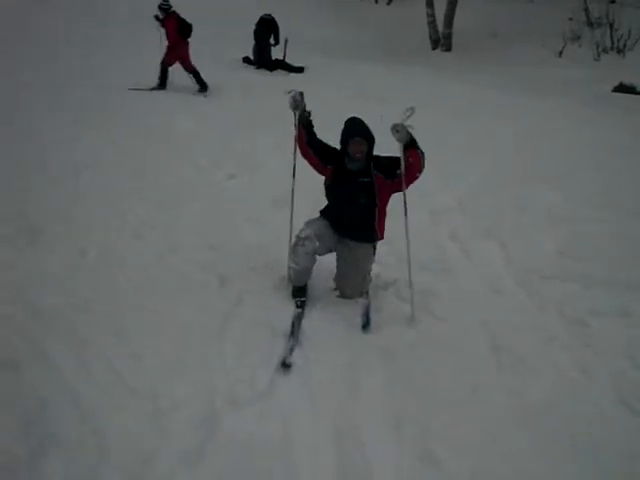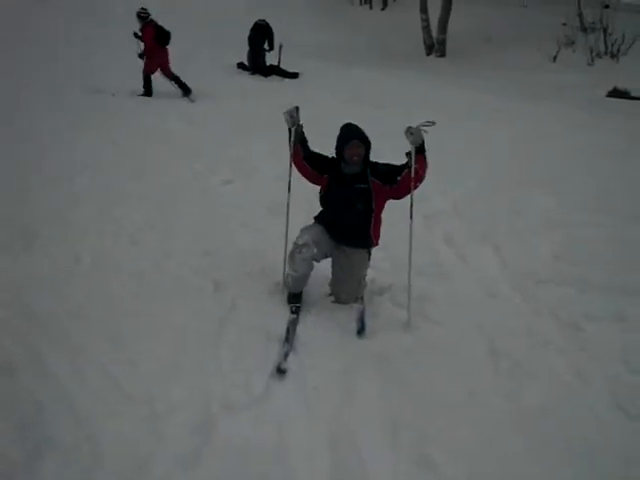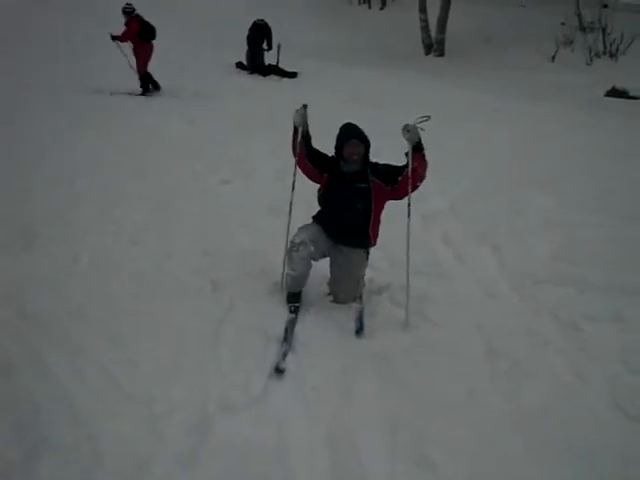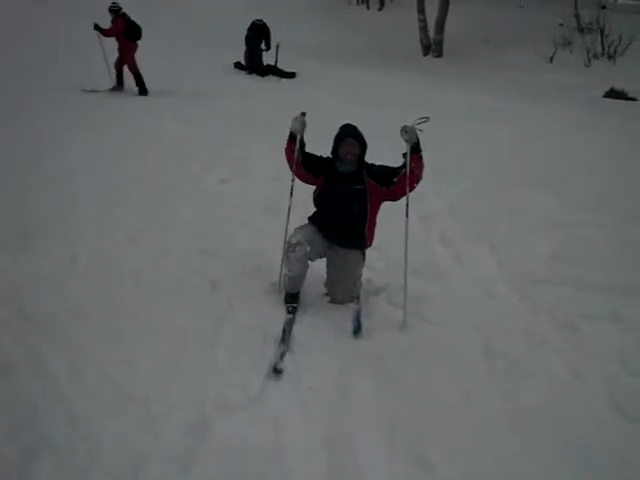
dt=0.2s
person 1, frame 1
left shoulder: (382, 169)
right shoulder: (335, 162)
left elbow: (413, 168)
right elbow: (310, 146)
left wrist: (407, 143)
right wrist: (302, 117)
left hip: (361, 239)
right hip: (331, 226)
left knee: (350, 292)
right knee: (305, 240)
left ankle: (358, 276)
right ankle: (298, 283)
person 1, frame 2
left shoulder: (378, 176)
right shoulder: (329, 169)
left elbow: (411, 178)
right elbow: (304, 158)
left wrist: (417, 149)
right wrist: (296, 132)
left hip: (356, 246)
right hip: (326, 232)
left knee: (345, 298)
right knee: (303, 247)
left ankle: (351, 283)
right ankle: (294, 290)
person 1, frame 3
left shoulder: (378, 176)
right shoulder: (329, 168)
left elbow: (412, 178)
right elbow: (304, 156)
left wrist: (415, 147)
right wrist: (301, 131)
left hip: (354, 245)
right hip: (324, 231)
left knee: (344, 297)
right knee: (301, 244)
left ankle: (353, 278)
right ankle: (294, 290)
person 1, frame 4
left shoulder: (373, 177)
right shoulder: (324, 170)
left elbow: (407, 179)
right elbow: (298, 163)
left wrist: (413, 148)
right wrist: (296, 137)
left hip: (350, 246)
right hip: (320, 233)
left knee: (341, 298)
right knee: (297, 245)
left ankle: (349, 278)
right ankle: (292, 290)
